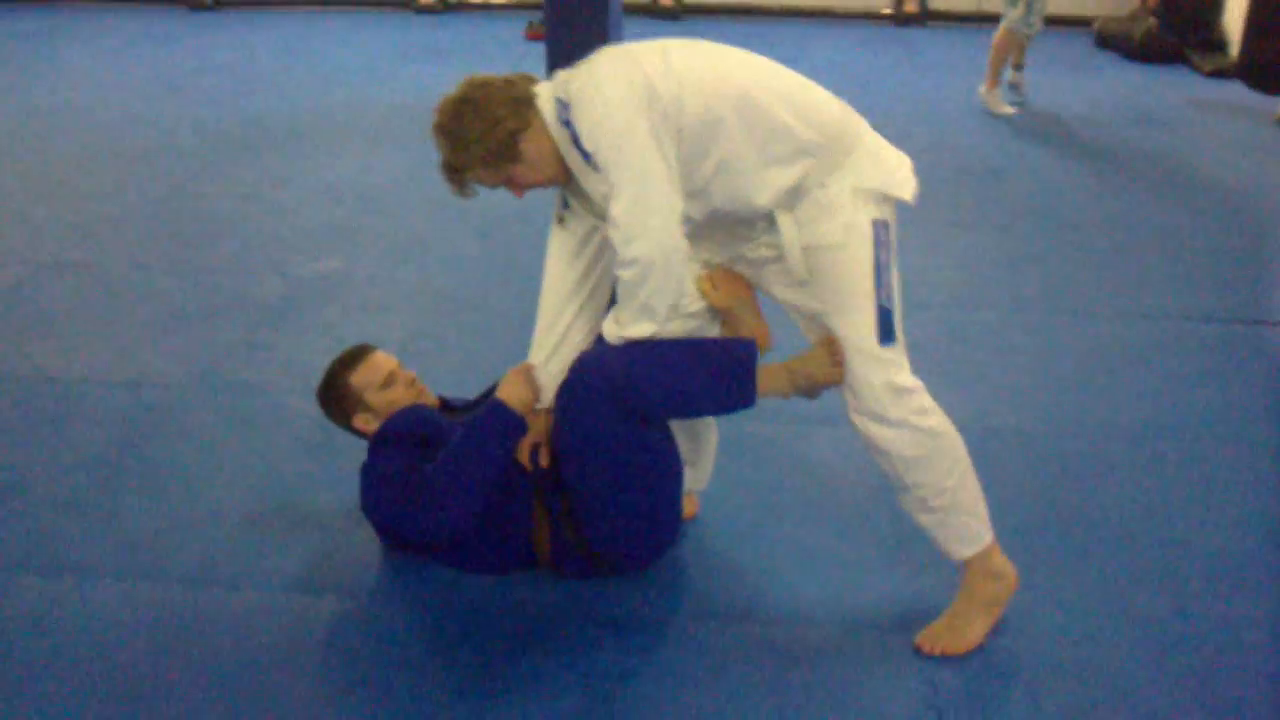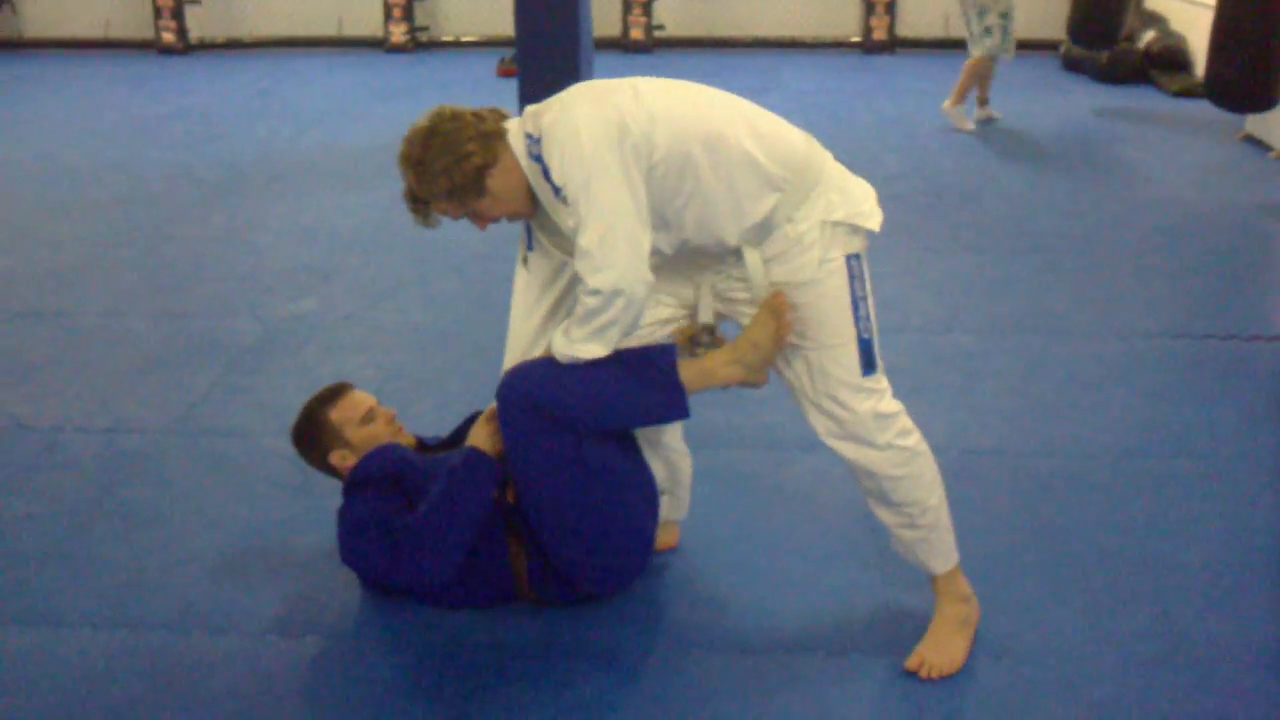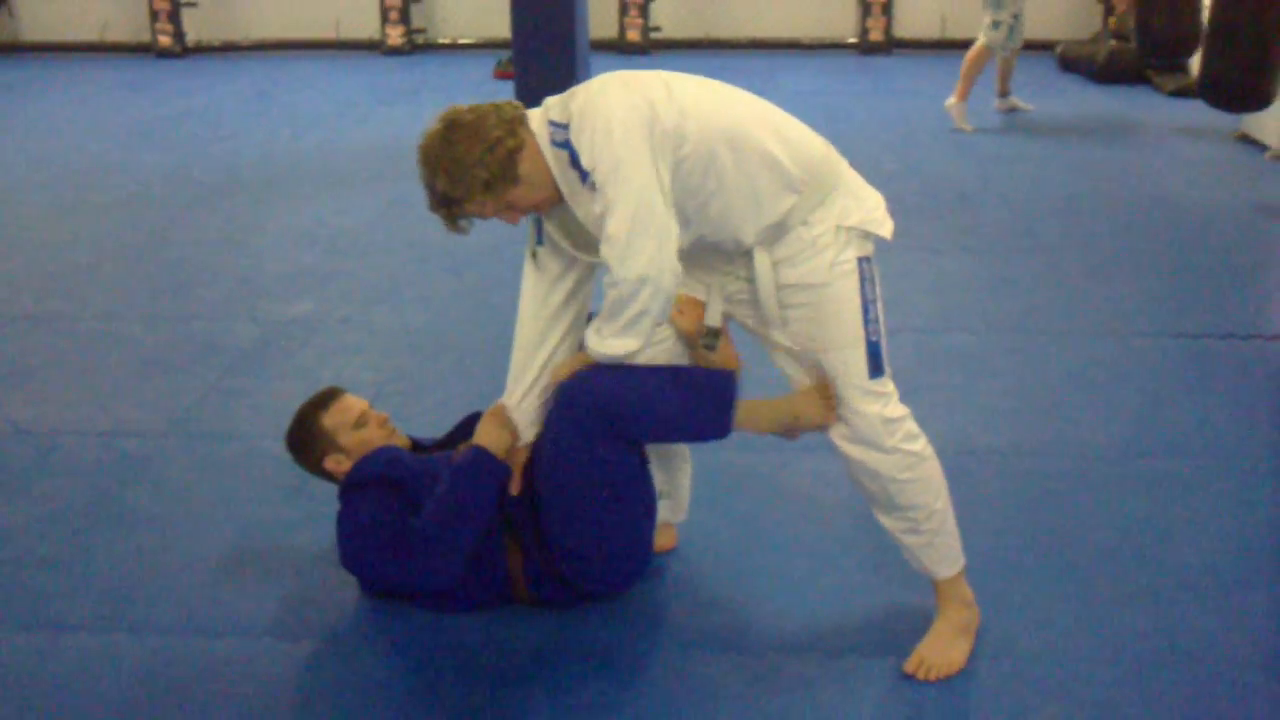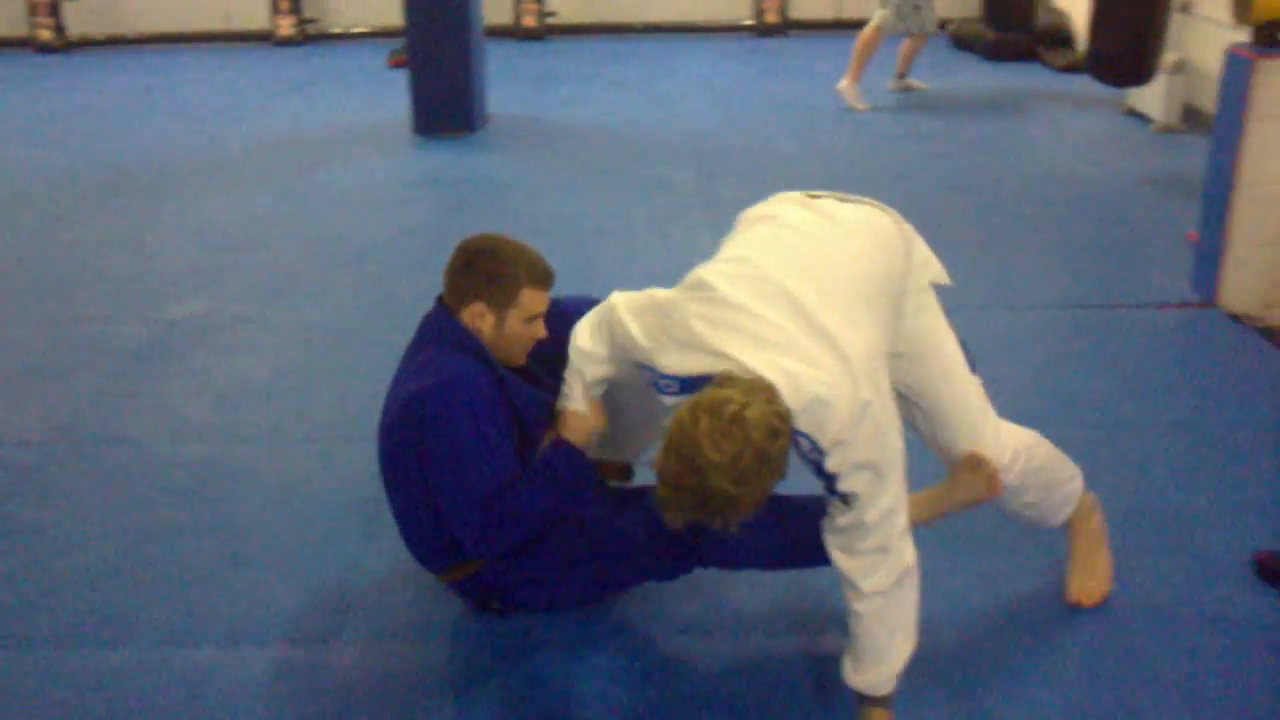
dt=1s
person 1, frame 1
left shoulder: (605, 102)
right shoulder: (575, 132)
left elbow: (650, 253)
right elbow: (574, 273)
left wrist: (614, 354)
right wrist: (544, 397)
left hip: (831, 187)
right hip: (745, 201)
left knee: (878, 394)
right knee: (668, 338)
left ankle: (985, 570)
person 1, frame 2
left shoulder: (576, 140)
right shoulder: (538, 162)
left elbow: (617, 288)
right elbow: (541, 296)
left wrist: (557, 365)
left hip: (798, 222)
left knee: (857, 415)
left ankle: (954, 595)
right ankle: (659, 522)
person 1, frame 3
left shoulder: (602, 125)
right shoulder: (555, 173)
left elbow: (646, 272)
right elbow: (549, 308)
left wrist: (592, 360)
right wrist: (514, 434)
left hip: (808, 224)
left knee: (865, 416)
left ankle: (956, 601)
person 1, frame 4
left shoulder: (848, 418)
right shoulder: (667, 333)
left elbow: (878, 565)
right elbow: (605, 323)
right wrist: (573, 414)
left hip: (881, 250)
left knee: (978, 442)
right knee: (631, 382)
left ankle: (1084, 516)
person 2, frame 1
left shoulder: (447, 417)
right shoulder: (387, 481)
right elbow: (443, 509)
right wrist: (505, 413)
left hip: (634, 480)
right hip: (617, 525)
right knee: (599, 374)
left ankle: (732, 326)
right ankle: (789, 376)
person 2, frame 2
left shoulder: (426, 455)
right shoulder: (365, 520)
right elbow: (426, 561)
right wrist: (478, 458)
left hip: (617, 509)
right hip: (594, 548)
right knee: (525, 389)
right ankle: (728, 365)
person 2, frame 3
left shoulder: (413, 457)
right shoulder: (364, 527)
right elbow: (434, 560)
left wrist: (515, 450)
right wrist: (486, 458)
right hip: (587, 548)
right knee: (593, 393)
left ankle: (700, 354)
right ankle: (779, 413)
person 2, frame 4
left shoulder: (460, 334)
right shoulder: (441, 401)
left elbow: (585, 323)
right elbow: (496, 527)
right wrist: (568, 452)
left hip: (542, 512)
right hip: (523, 564)
right knee: (693, 529)
right ankle: (913, 516)
